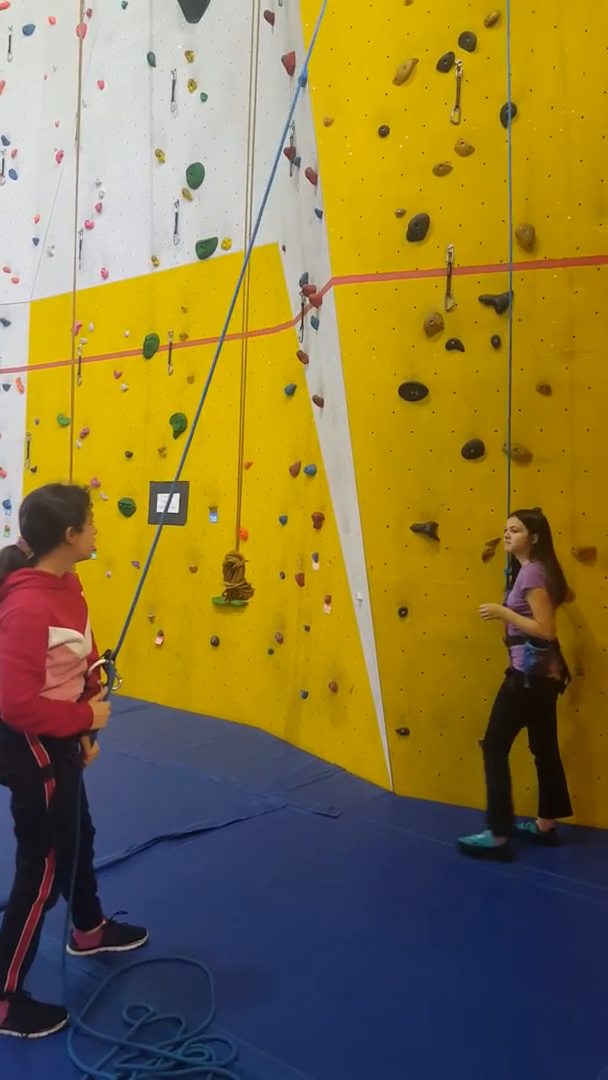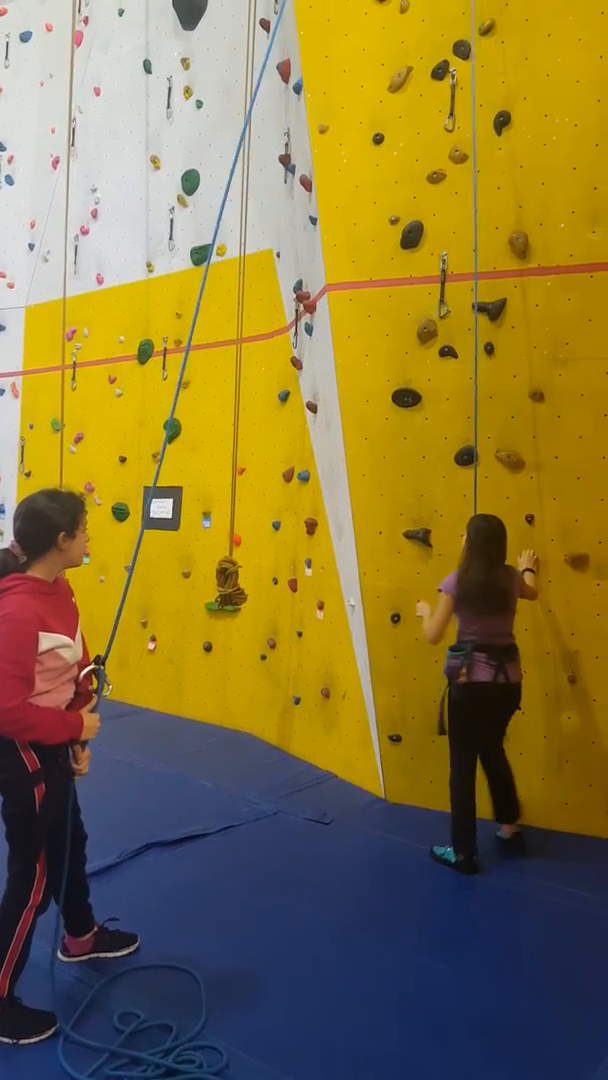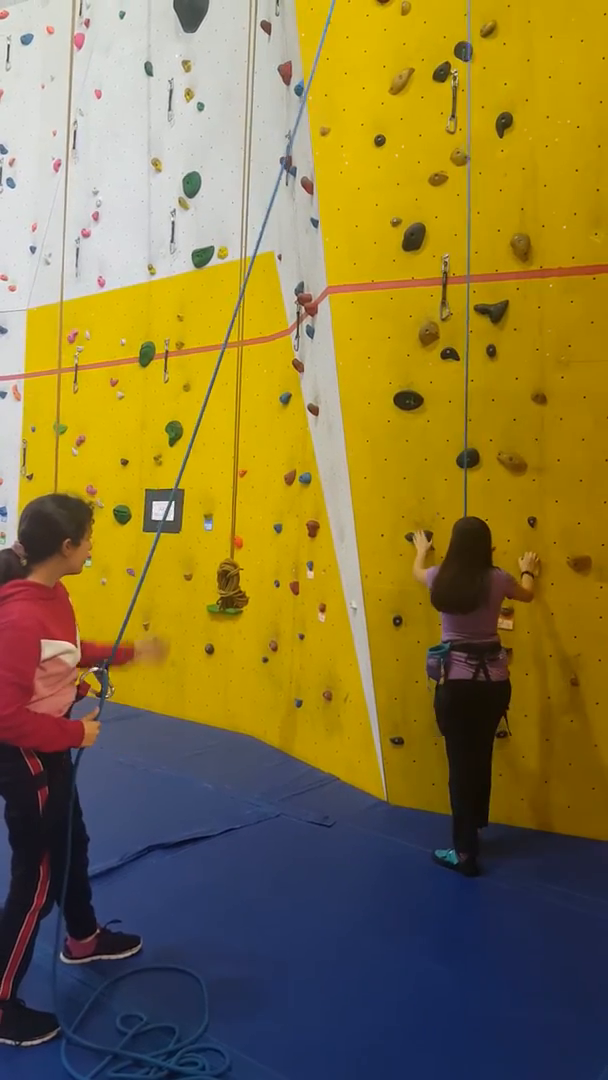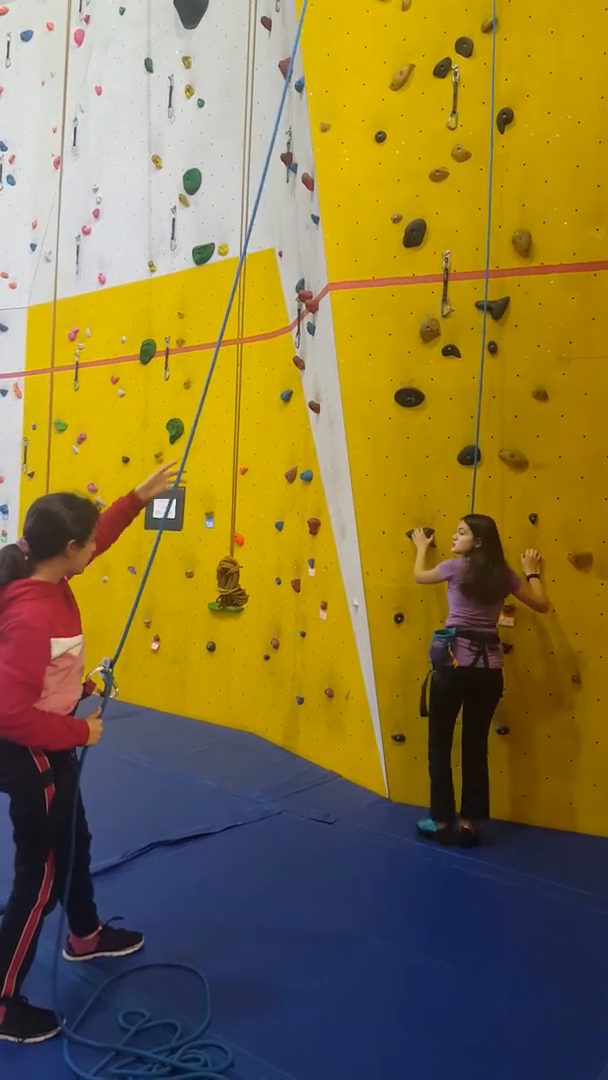
dt=0.5s
person 1, frame 1
left shoulder: (65, 585)
left wrist: (85, 730)
right wrist: (86, 717)
left hip: (58, 742)
left knee: (77, 839)
left ankle: (89, 930)
person 1, frame 2
left shoulder: (57, 590)
left wrist: (80, 736)
right wrist: (74, 728)
left hip: (51, 745)
left knee: (70, 843)
left ankle: (81, 936)
person 1, frame 3
left shoulder: (51, 593)
left wrist: (126, 652)
right wrist: (76, 734)
left hip: (48, 750)
left knee: (72, 844)
left ankle: (83, 937)
person 1, frame 4
left shoulder: (46, 578)
left elbow: (98, 536)
left wrist: (141, 495)
right wrist: (81, 732)
left hip: (48, 746)
left knee: (74, 842)
left ankle: (87, 935)
person 2, frame 1
left shoulder: (531, 573)
right shoulder: (536, 570)
left elbow: (546, 630)
right elbow: (565, 595)
left wrist: (503, 611)
left hip: (529, 670)
right hip: (543, 670)
left knee: (495, 746)
right knee: (544, 747)
left ankle: (498, 834)
right ankle: (546, 823)
person 2, frame 2
left shoulder: (458, 581)
right shoulder: (512, 579)
left elbow: (434, 635)
right elbow: (532, 592)
left wrist: (424, 611)
right wrist: (529, 567)
left hip: (471, 680)
right hip: (508, 678)
left knee: (462, 764)
right knee: (494, 754)
left ankle: (463, 851)
right ankle: (509, 828)
person 2, frame 3
left shoulder: (440, 579)
right shoulder: (498, 579)
left elbow: (418, 572)
right elbow: (527, 594)
left wrist: (421, 549)
right wrist: (528, 570)
left hip: (456, 679)
right hip: (493, 679)
left knee: (460, 762)
right knee: (481, 757)
left ankle: (464, 851)
right ankle: (470, 835)
person 2, frame 4
left shoulder: (456, 567)
right shoulder: (504, 574)
left elbow: (419, 576)
right elbow: (541, 604)
left wrist: (421, 548)
right wrist: (532, 572)
left hip: (453, 663)
right hip: (488, 667)
left knee: (439, 742)
right knee: (475, 746)
left ankle: (441, 821)
right ankle: (469, 823)
